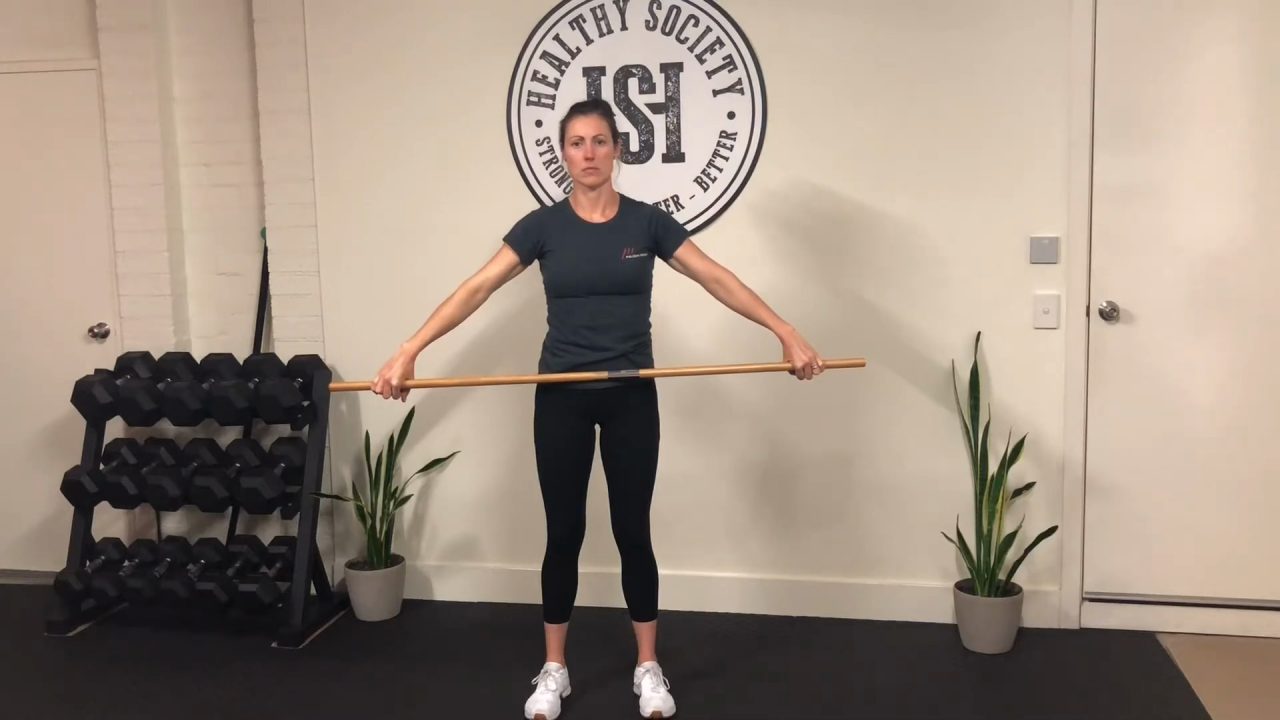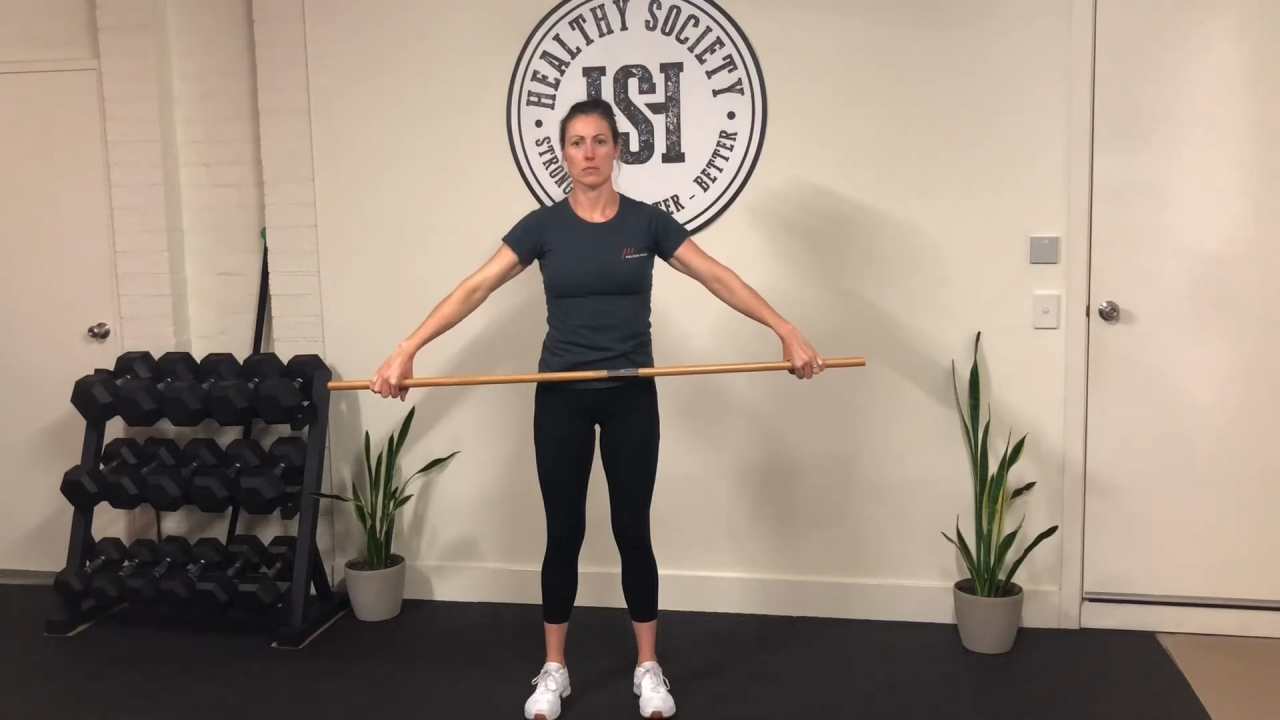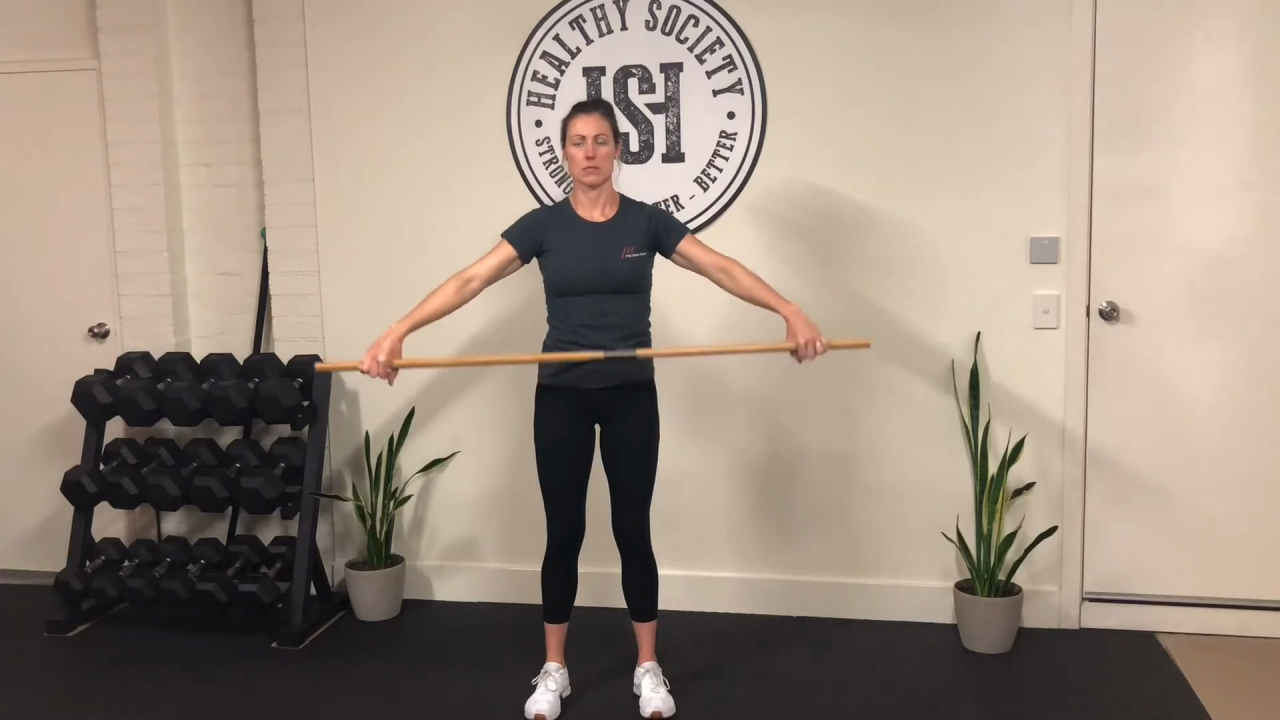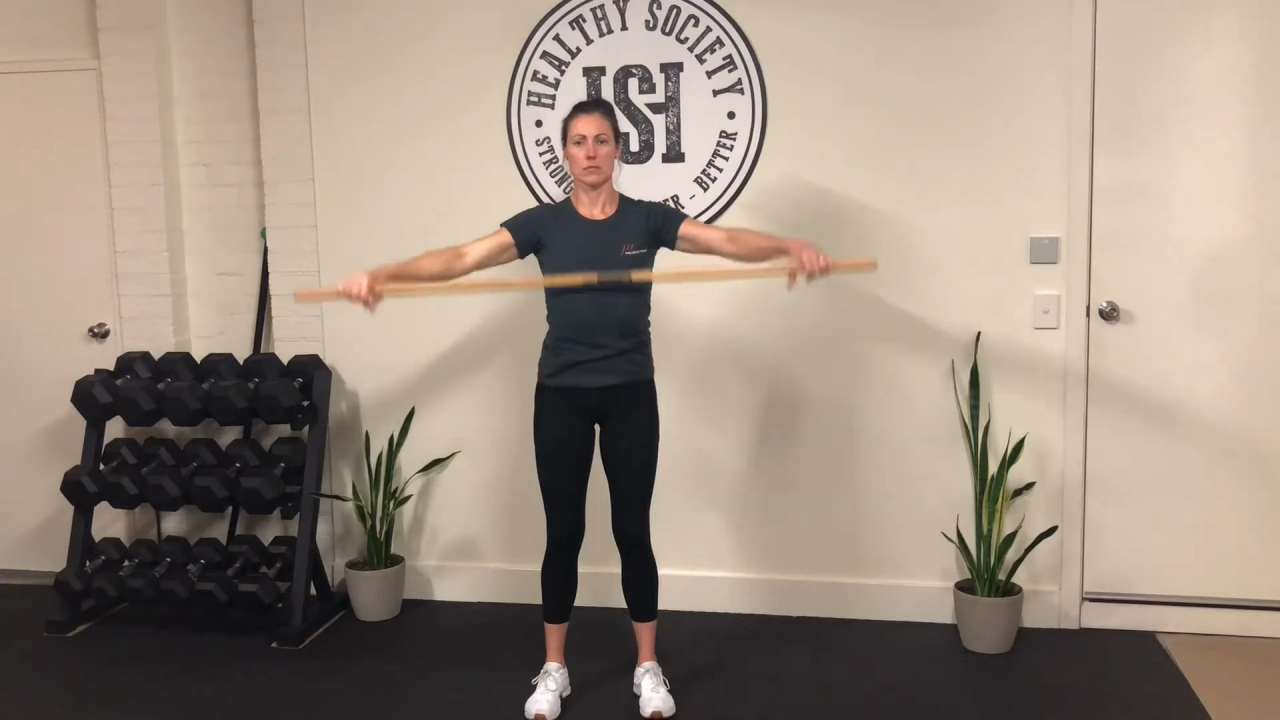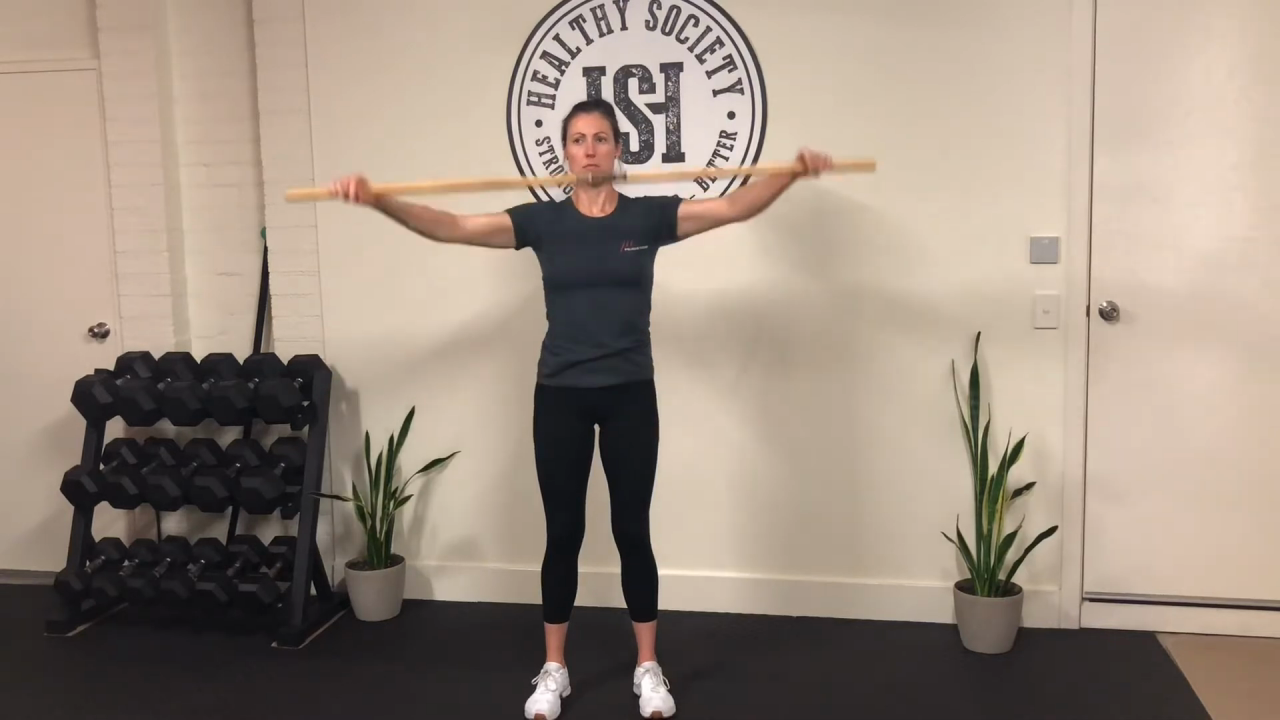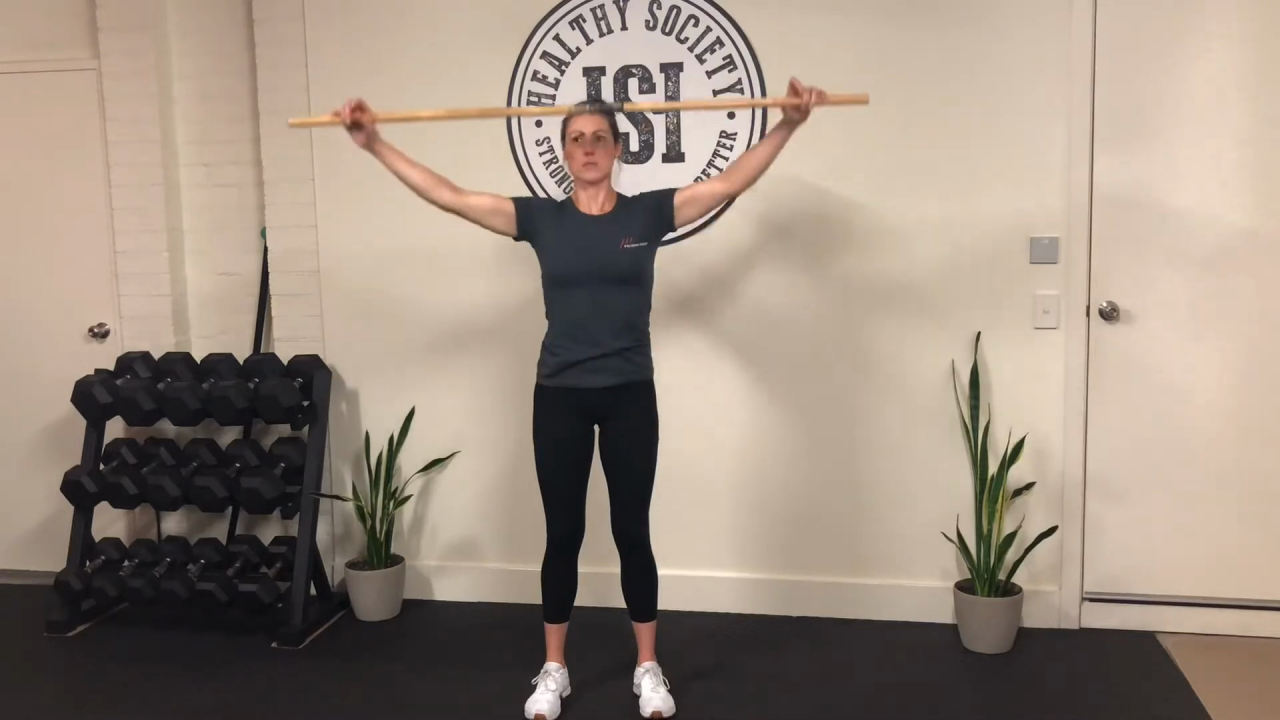
dt=0.2s
person 1, frame 1
left shoulder: (647, 221)
right shoulder: (543, 225)
left elbow: (717, 280)
right elbow: (475, 290)
left wrist: (787, 334)
right wrist: (408, 351)
left hip: (631, 396)
right hip: (561, 398)
left knee: (632, 532)
right knee: (563, 533)
left ankle: (648, 668)
right ankle: (554, 670)
person 1, frame 2
left shoulder: (647, 221)
right shoulder: (543, 225)
left elbow: (718, 278)
right elbow: (474, 289)
left wrist: (787, 331)
right wrist: (407, 349)
left hip: (631, 396)
right hip: (561, 398)
left knee: (632, 532)
right knee: (563, 533)
left ankle: (648, 668)
right ankle: (554, 670)
person 1, frame 3
left shoulder: (648, 221)
right shoulder: (543, 224)
left elbow: (722, 268)
right elbow: (470, 280)
left wrist: (790, 312)
right wrist: (397, 331)
left hip: (631, 395)
right hip: (561, 396)
left knee: (633, 532)
right knee: (564, 533)
left ankle: (648, 668)
right ankle: (554, 670)
person 1, frame 4
left shoulder: (648, 218)
right shoulder: (543, 222)
left elbow: (729, 242)
right elbow: (459, 259)
left wrist: (788, 248)
right wrist: (383, 275)
left hip: (630, 394)
right hip: (561, 396)
left knee: (632, 531)
right knee: (563, 533)
left ankle: (648, 668)
right ankle: (553, 669)
person 1, frame 5
left shoulder: (650, 214)
right shoulder: (540, 218)
left elbow: (737, 206)
right elbow: (449, 227)
left wrist: (792, 174)
right wrist: (379, 201)
left hip: (630, 395)
right hip: (561, 395)
left knee: (632, 531)
right knee: (563, 533)
left ankle: (648, 667)
right ankle: (553, 669)
person 1, frame 6
left shoulder: (648, 212)
right shoulder: (541, 217)
left elbow: (734, 181)
right elbow: (447, 195)
left wrist: (788, 124)
right wrist: (374, 142)
left hip: (629, 396)
right hip: (560, 397)
left knee: (632, 531)
right knee: (562, 534)
left ankle: (648, 668)
